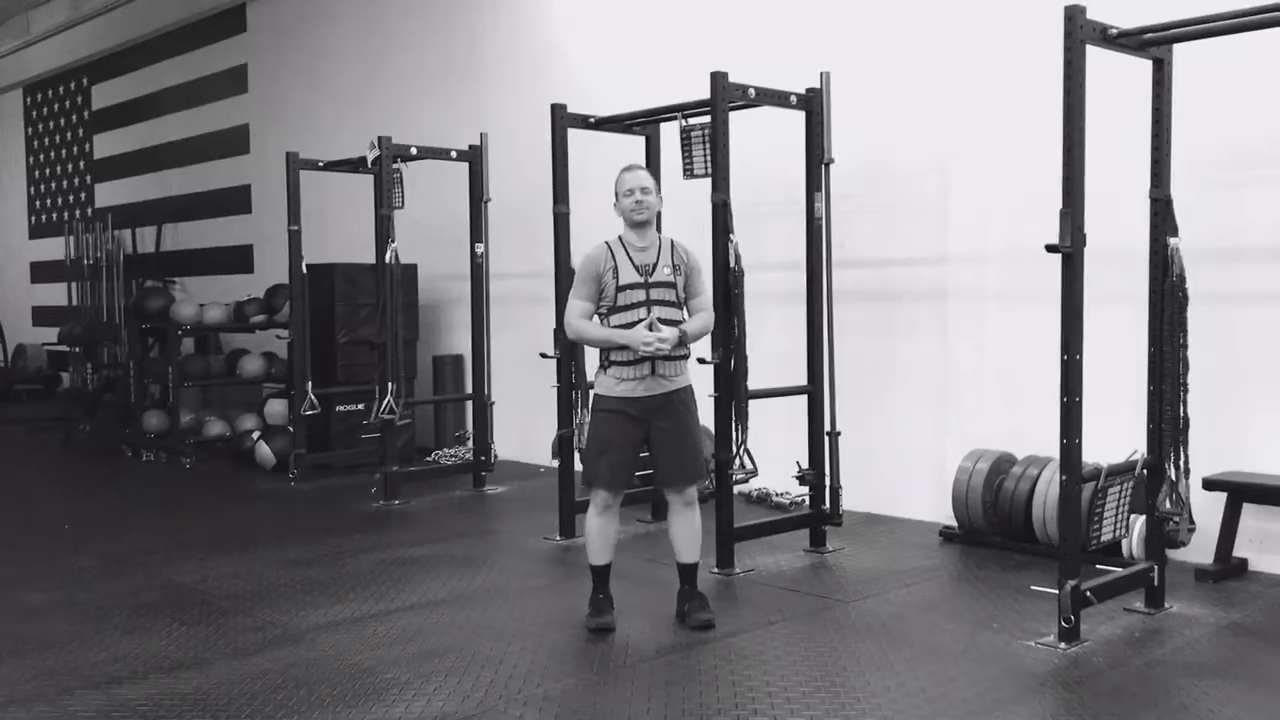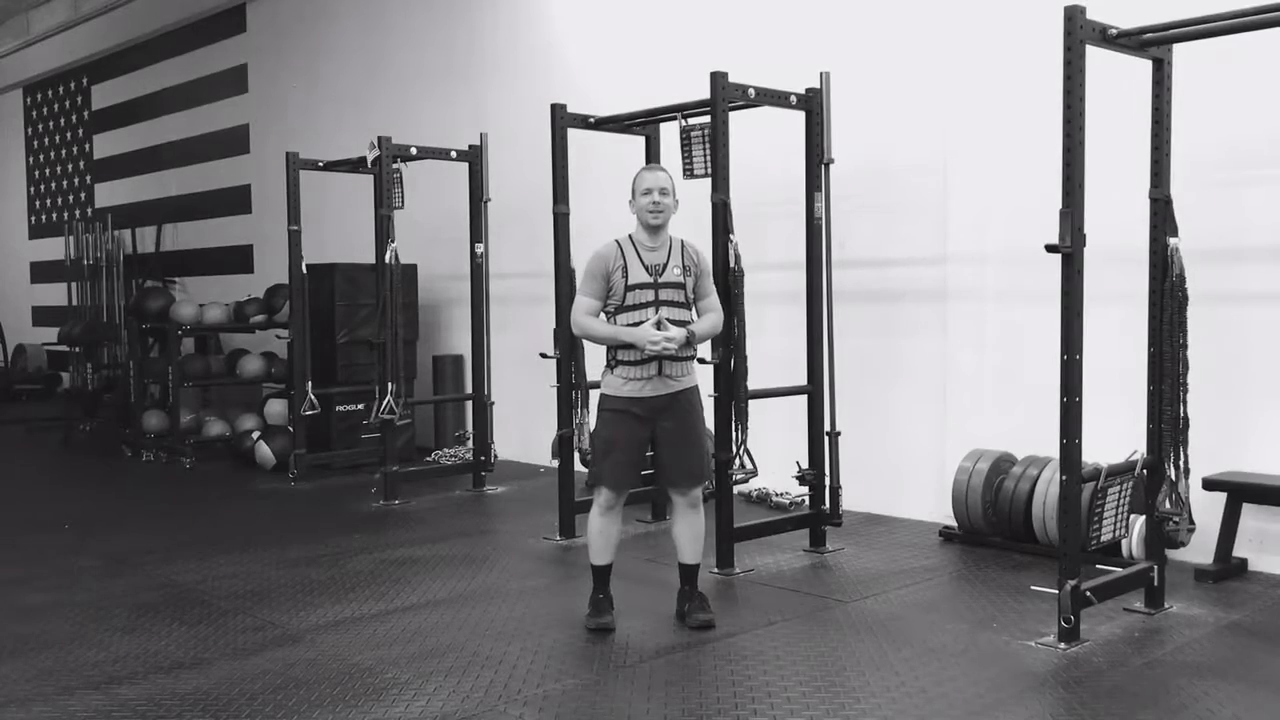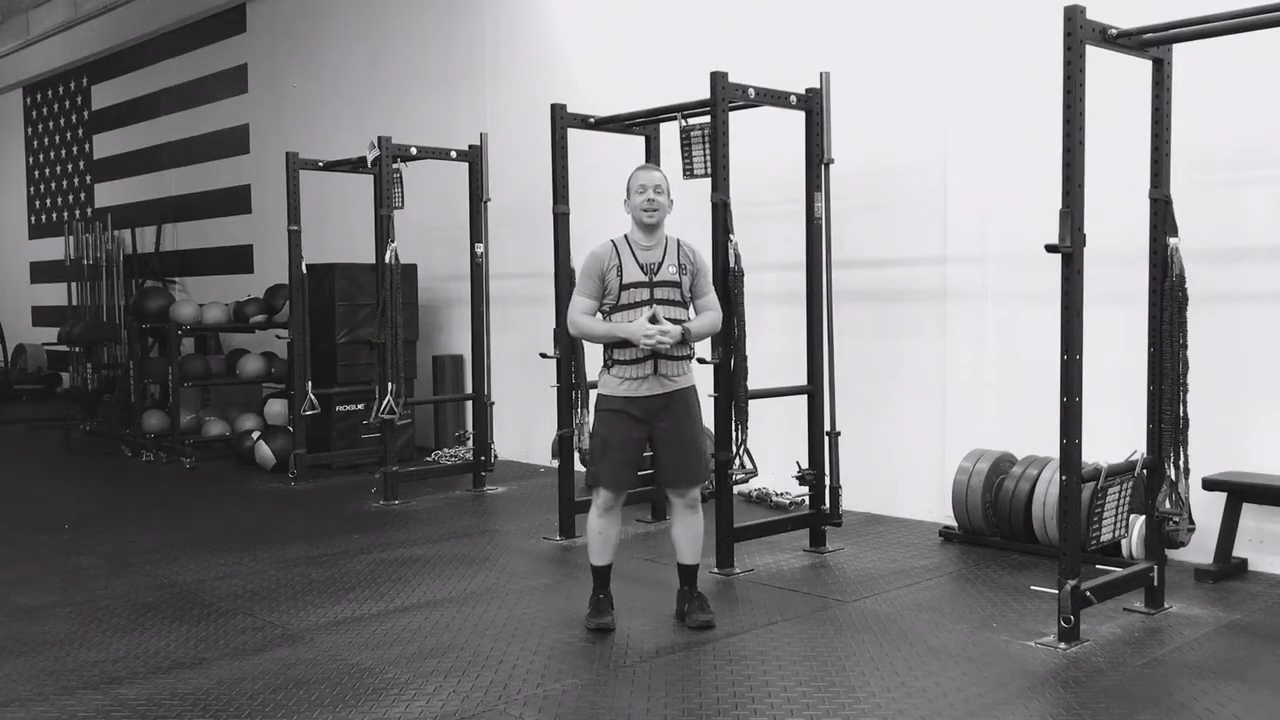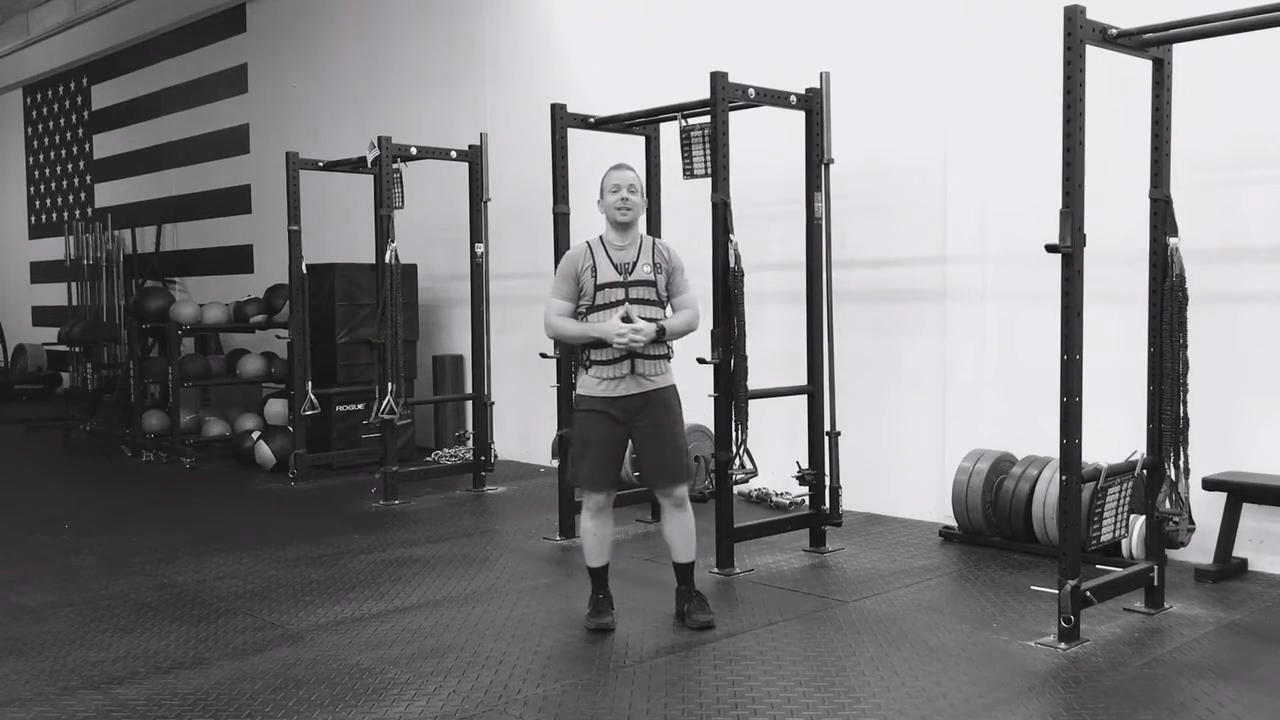
dt=0.5s
person 1, frame 1
left shoulder: (682, 256)
right shoulder: (598, 259)
left elbow: (706, 315)
right elbow: (574, 325)
left wrist: (677, 334)
right wrist: (627, 337)
left hip: (673, 392)
right hip: (617, 395)
left knee: (685, 493)
right knee: (604, 496)
left ankle: (689, 593)
right ankle: (600, 595)
person 1, frame 2
left shoulder: (693, 257)
right shoulder: (607, 256)
left elbow: (715, 316)
right elbow: (580, 320)
left wrist: (686, 335)
right wrist: (632, 335)
left hip: (679, 393)
right hip: (622, 395)
left knee: (689, 494)
right knee: (607, 495)
left ankle: (689, 593)
right ankle: (600, 595)
person 1, frame 3
left shoulder: (689, 256)
right shoulder: (603, 257)
left elbow: (713, 316)
right elbow: (576, 321)
left wrist: (681, 332)
right wrist: (627, 331)
left hip: (676, 391)
right hip: (619, 394)
left knee: (687, 494)
right knee: (606, 496)
left ankle: (689, 593)
right ankle: (600, 595)
person 1, frame 4
left shoulder: (664, 255)
right shoulder: (578, 258)
left elbow: (690, 315)
right elbow: (553, 323)
left wrist: (655, 330)
right wrist: (601, 330)
left hip: (656, 390)
right hip: (598, 394)
left knee: (675, 493)
right knee: (596, 498)
left ankle: (687, 592)
right ankle: (600, 595)
